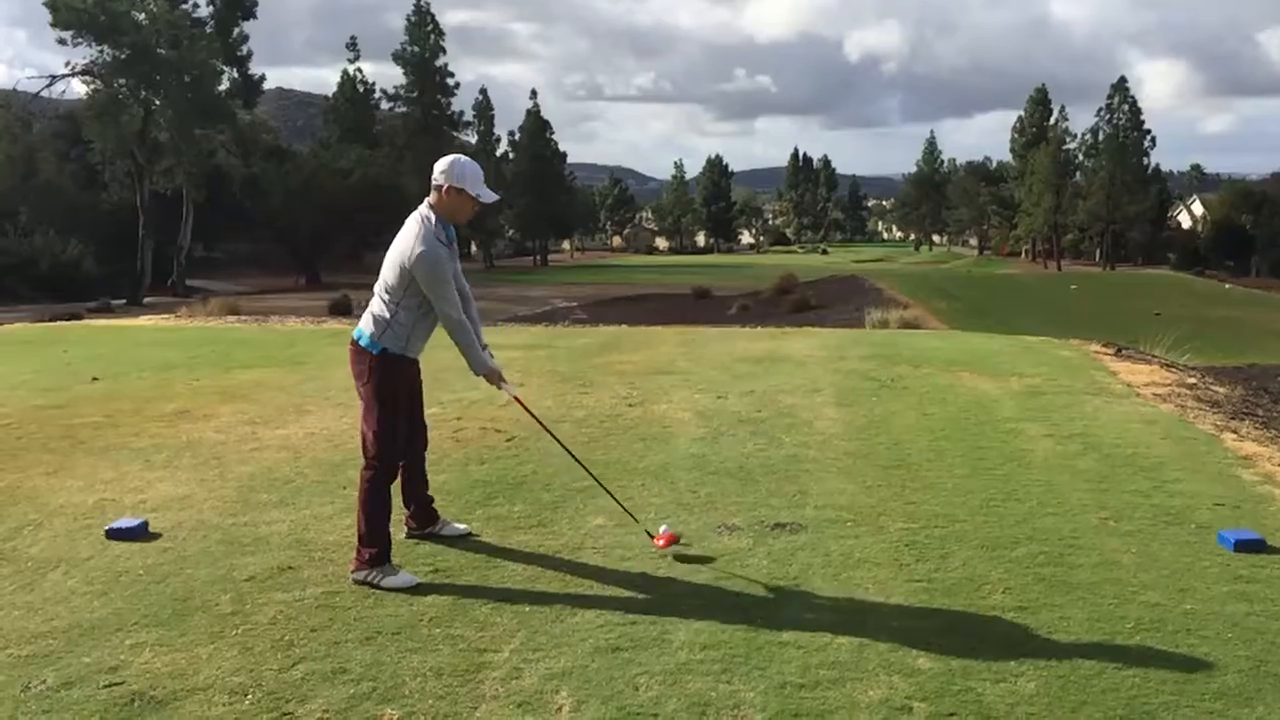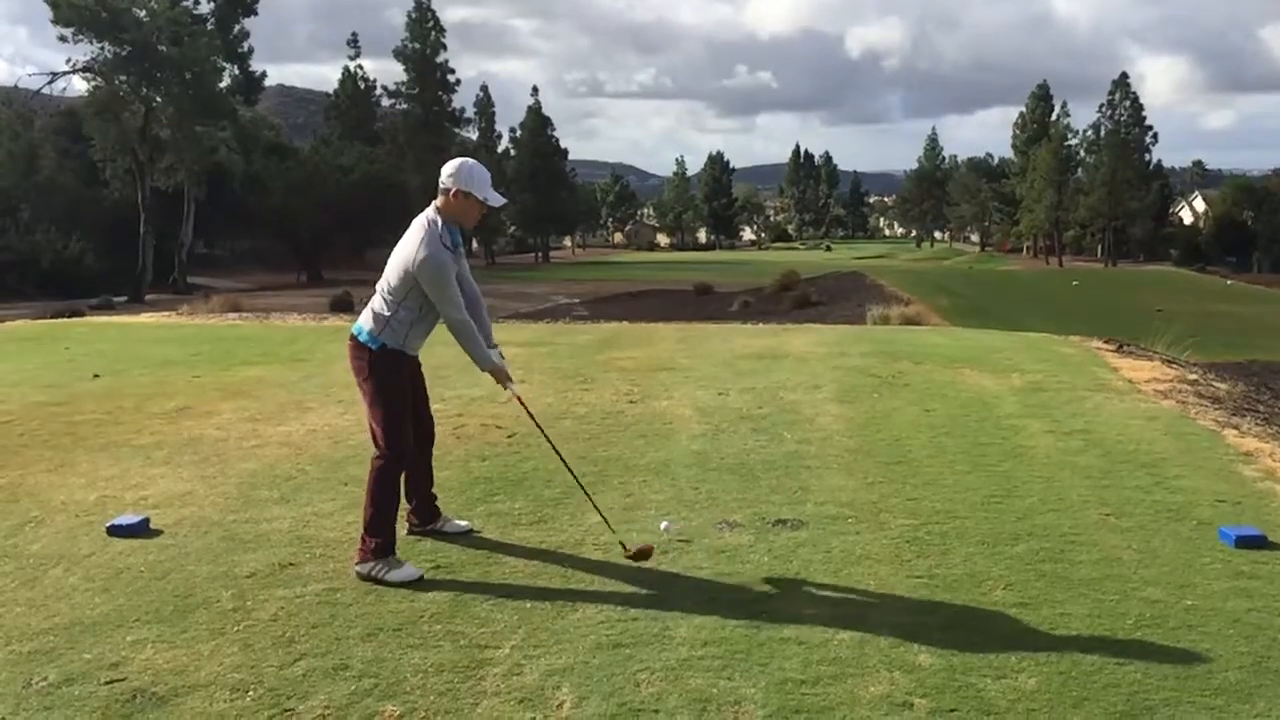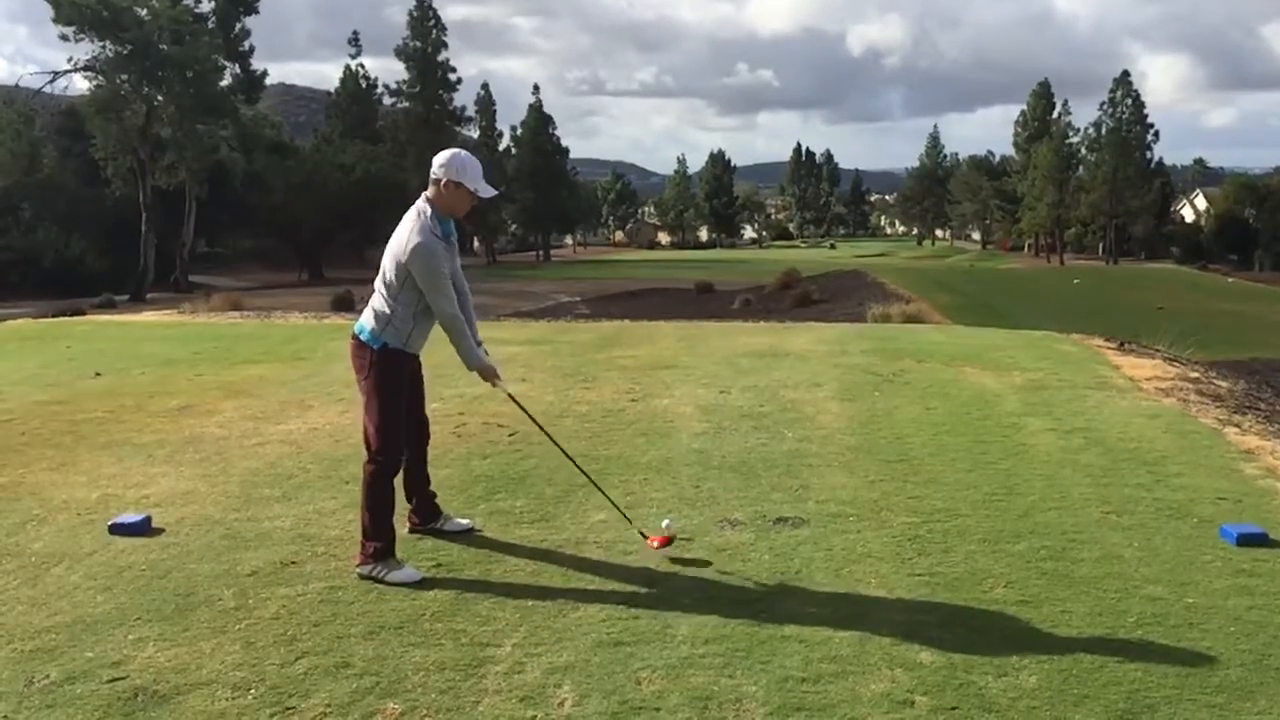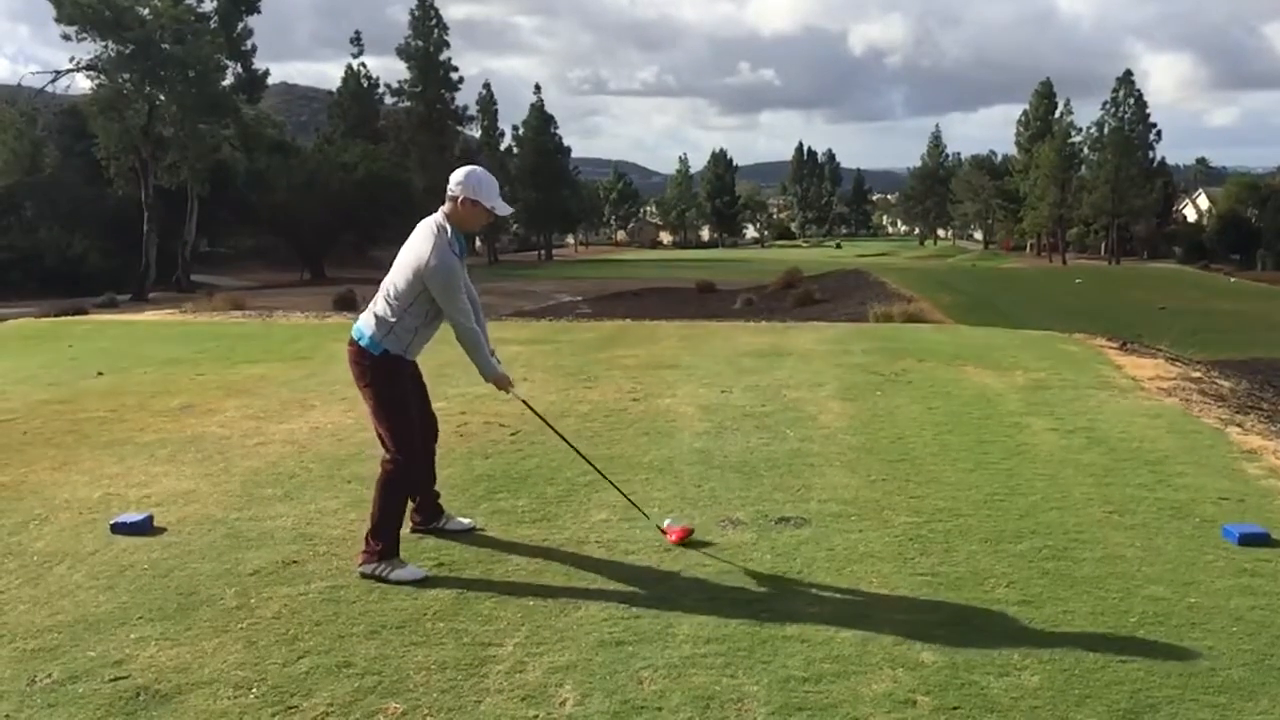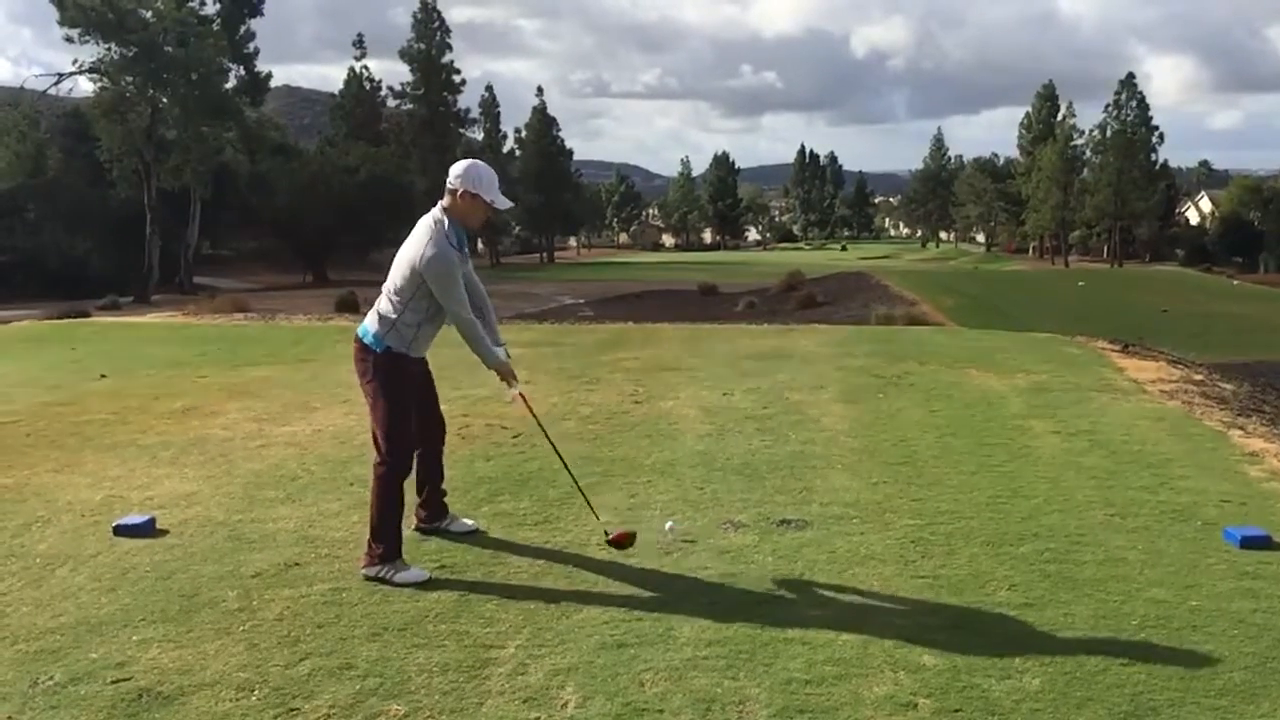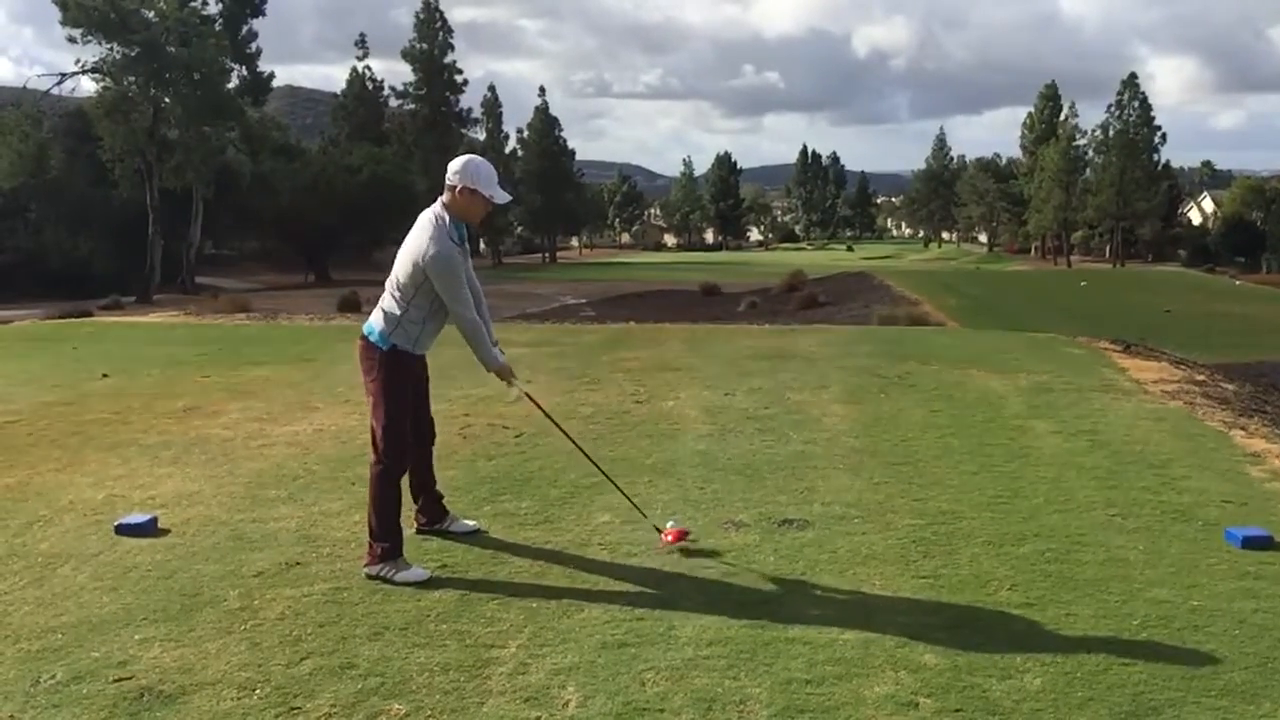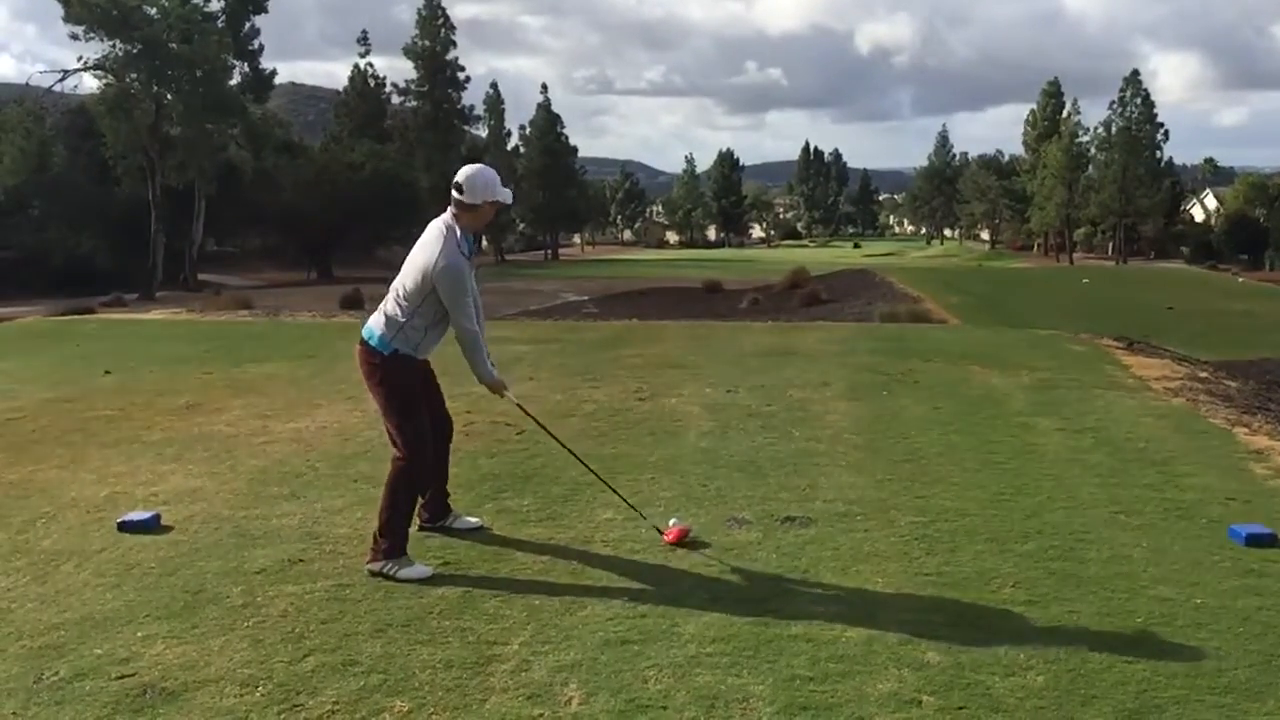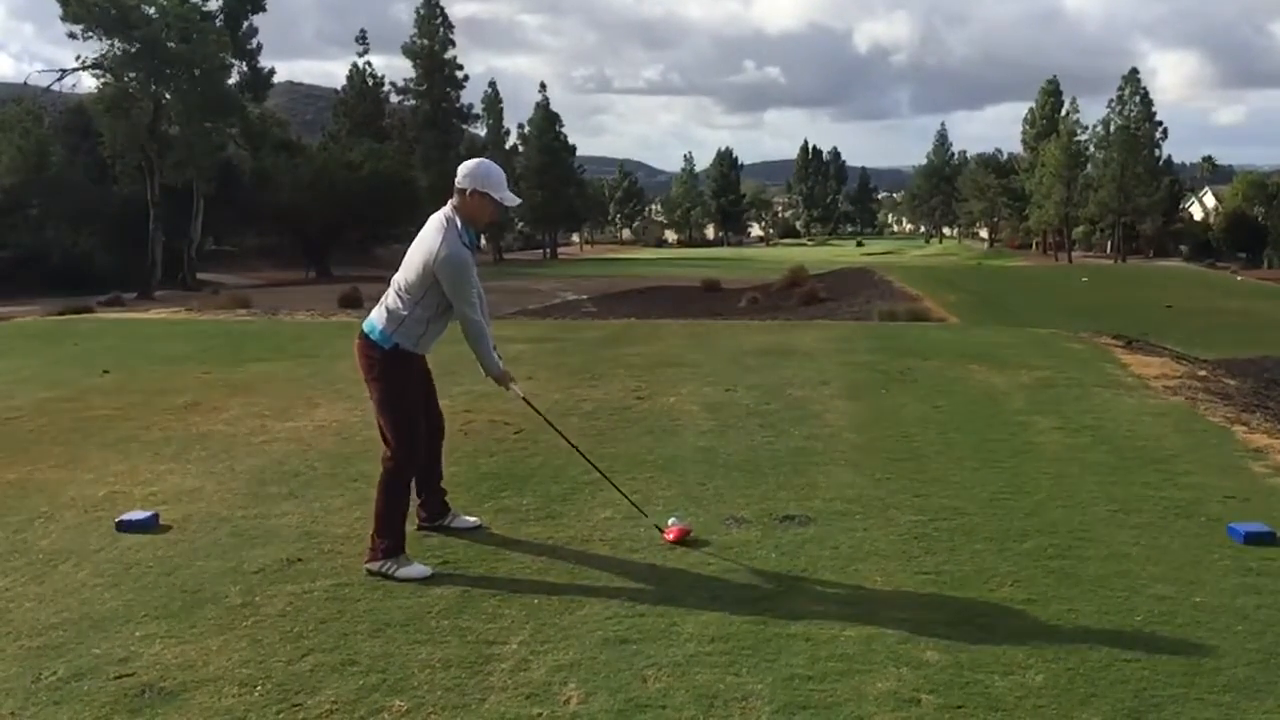
dt=0.5s
person 1, frame 1
left shoulder: (439, 228)
right shoulder: (426, 247)
left elbow: (461, 295)
right elbow: (451, 315)
left wrist: (483, 351)
right wrist: (481, 366)
left hip: (400, 353)
right hip: (379, 355)
left knee: (413, 440)
right knee: (383, 456)
left ankle: (422, 519)
right ankle: (369, 561)
person 1, frame 2
left shoulder: (445, 231)
right shoulder: (430, 251)
left elbow: (470, 294)
right elbow: (456, 317)
left wrist: (494, 350)
right wrist: (488, 364)
left hip: (399, 349)
right hip: (378, 350)
left knee: (421, 435)
right knee: (394, 447)
left ankle: (423, 515)
right ankle: (374, 553)
person 1, frame 3
left shoulder: (441, 225)
right shoulder: (422, 240)
left elbow: (459, 291)
right elbow: (446, 311)
left wrist: (478, 348)
right wrist: (476, 362)
left hip: (402, 348)
right hip: (380, 349)
left knee: (415, 435)
right knee: (386, 450)
left ankle: (424, 514)
right ankle: (374, 555)
person 1, frame 4
left shoulder: (440, 230)
right shoulder: (439, 257)
left elbow: (470, 299)
right elbow: (463, 324)
left wrist: (490, 356)
right wrist: (491, 372)
left hip: (393, 350)
right hip: (377, 354)
left knee: (424, 432)
right knee: (402, 451)
left ankle: (427, 513)
right ankle: (377, 554)
person 1, frame 5
left shoulder: (449, 230)
right shoulder: (436, 250)
left elbow: (474, 291)
right elbow: (462, 316)
left wrist: (499, 347)
right wrist: (494, 362)
left hip: (406, 351)
right hip: (383, 353)
left knee: (431, 432)
right knee: (396, 452)
left ankle: (431, 513)
right ankle: (381, 556)
person 1, frame 6
left shoulder: (448, 225)
right shoulder: (438, 247)
left elbow: (472, 291)
right elbow: (463, 314)
left wrist: (494, 347)
right wrist: (493, 362)
left hip: (407, 350)
right hip: (388, 351)
left knee: (421, 436)
right knee: (392, 451)
left ankle: (431, 514)
right ankle: (382, 556)
person 1, frame 7
left shoulder: (450, 229)
right shoulder: (449, 260)
left elbow: (472, 301)
right elbow: (465, 327)
left wrist: (486, 360)
right wrist: (486, 375)
left hip: (405, 351)
right hip: (387, 355)
left knee: (439, 430)
right knee: (414, 449)
left ankle: (435, 510)
right ankle: (386, 552)
person 1, frame 8
left shoulder: (451, 224)
right shoulder: (451, 251)
left elbow: (476, 299)
right elbow: (469, 317)
left wrist: (492, 353)
right wrist: (492, 366)
left hip: (404, 347)
right hip: (387, 350)
left knee: (431, 429)
right knee: (404, 447)
left ankle: (433, 510)
right ankle: (384, 552)
